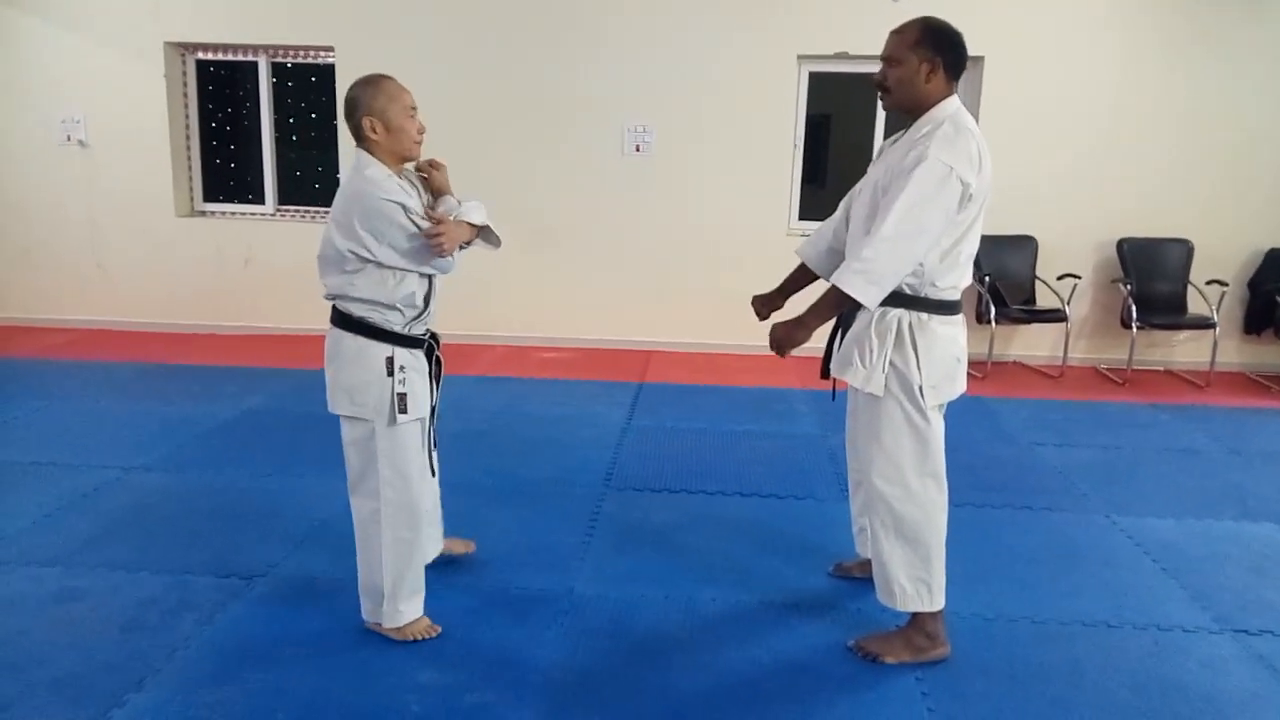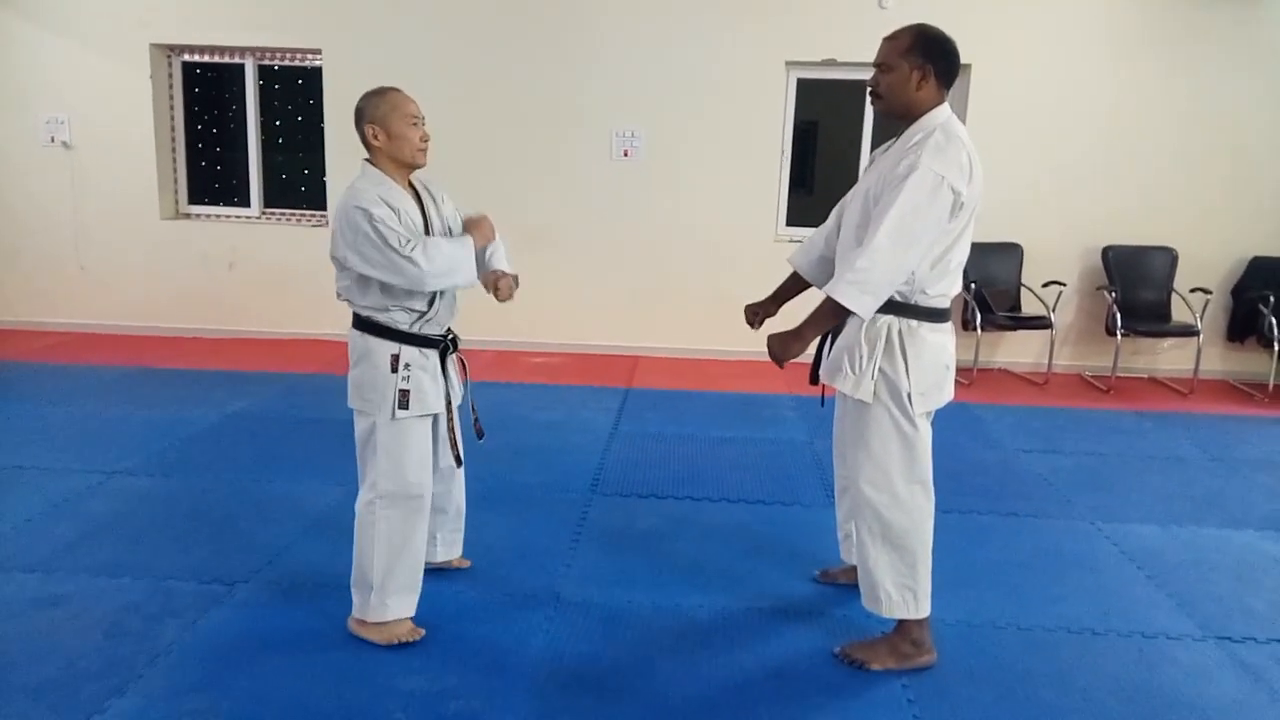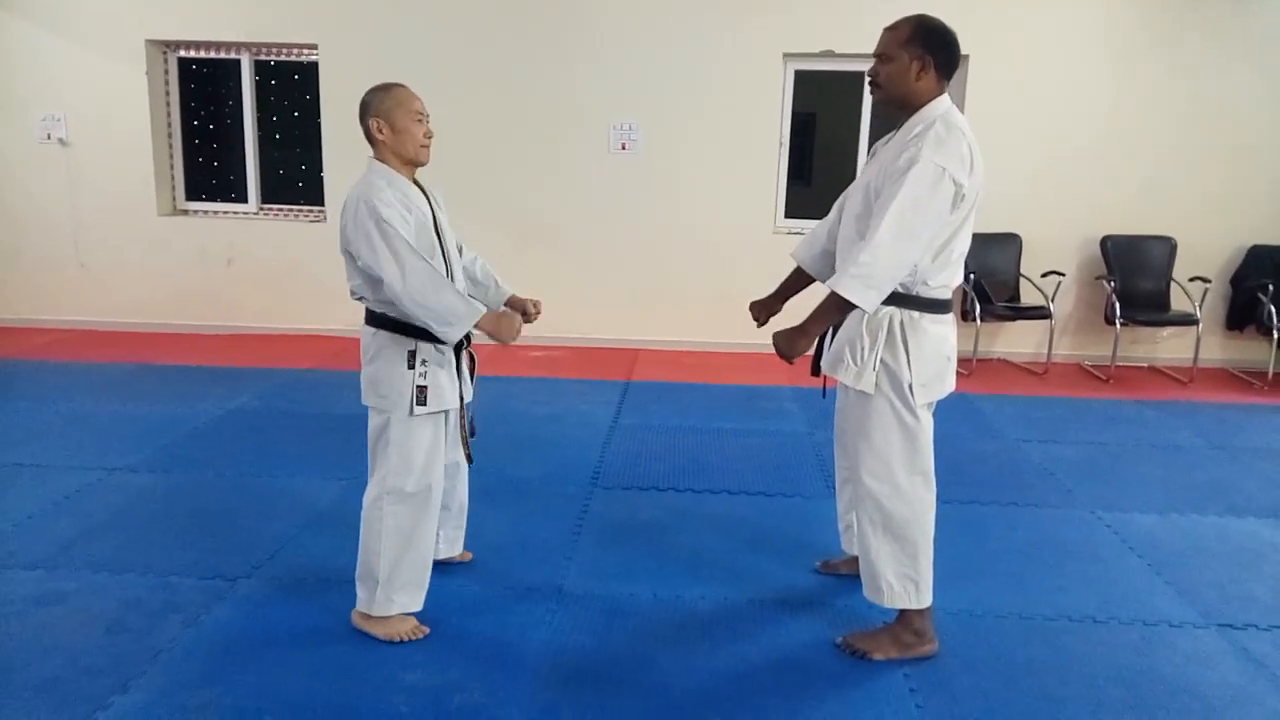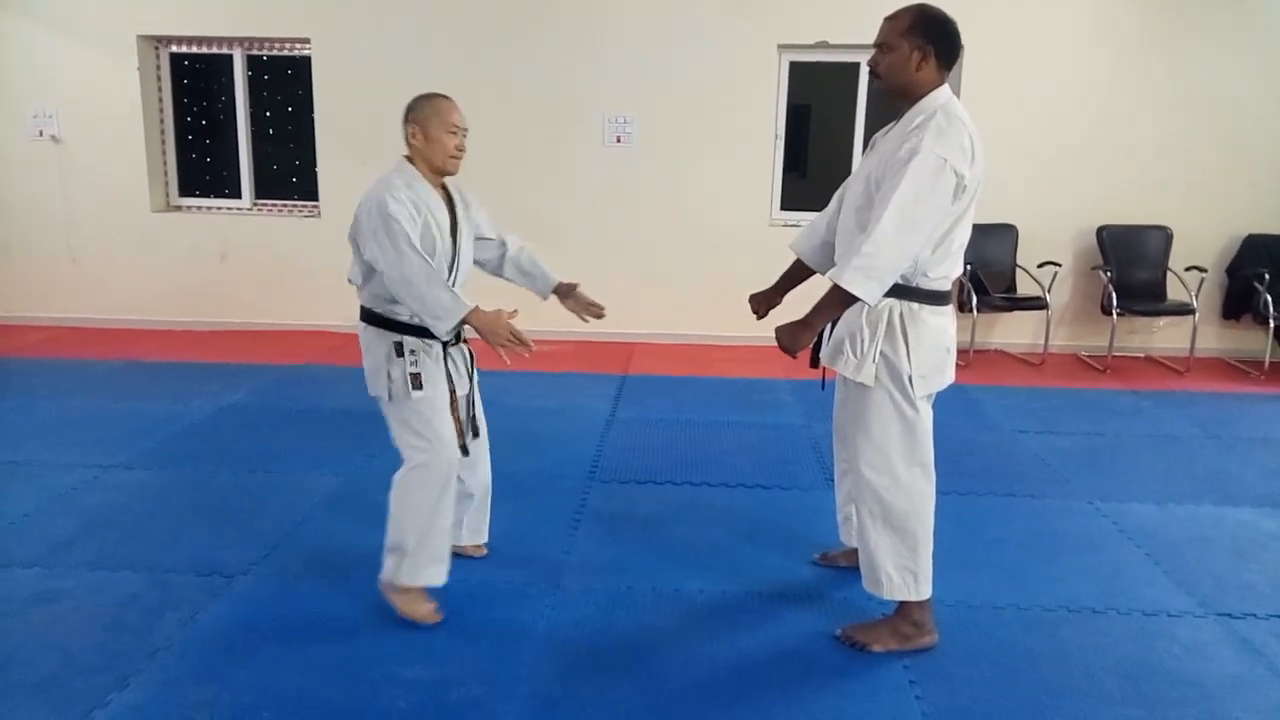
dt=0.5s
person 1, frame 1
left shoulder: (948, 147)
right shoulder: (912, 141)
left elbow: (886, 252)
right elbow: (844, 227)
left wrist: (804, 324)
right wrist: (780, 293)
left hip: (910, 335)
right hip: (883, 327)
left knee: (904, 473)
right knee: (874, 459)
left ankle: (926, 627)
right ankle: (880, 556)
person 1, frame 2
left shoulder: (939, 154)
right shoulder: (903, 149)
left elbow: (881, 261)
right elbow: (836, 235)
left wrist: (802, 335)
right wrist: (773, 302)
left hip: (898, 342)
right hip: (873, 334)
left knee: (890, 479)
right knee: (860, 465)
left ankle: (912, 633)
right ankle: (865, 563)
person 1, frame 3
left shoulder: (939, 145)
right shoulder: (905, 139)
left elbow: (883, 254)
right elbow: (838, 228)
left wrist: (807, 330)
right wrist: (777, 297)
left hip: (899, 334)
right hip: (873, 327)
left knee: (892, 471)
right knee: (862, 457)
left ankle: (914, 622)
right ankle: (867, 552)
person 1, frame 4
left shoulder: (940, 136)
right shoulder: (904, 131)
left elbow: (887, 246)
right elbow: (838, 220)
left wrist: (810, 324)
right wrist: (777, 291)
left hip: (900, 325)
right hip: (873, 318)
left knee: (891, 462)
right knee: (860, 449)
left ankle: (914, 615)
right ankle: (866, 545)
person 2, frame 1
left shoulder: (399, 180)
right shoulder: (370, 195)
left elbow: (465, 212)
right elbow: (436, 255)
left wrist: (460, 226)
right wrist: (443, 200)
left hip: (402, 351)
right hip: (375, 358)
left knee: (418, 460)
right knee: (389, 486)
left ankle: (426, 542)
right ankle: (390, 610)
person 2, frame 2
left shoulder: (424, 191)
right shoulder: (361, 205)
left elbow: (479, 234)
right elbow: (417, 266)
left wrist: (496, 272)
right wrist: (470, 243)
left hip: (433, 352)
right hip: (391, 359)
left knee: (442, 463)
right knee: (396, 482)
left ankle: (435, 548)
right ankle: (375, 610)
person 2, frame 3
left shoulder: (421, 194)
right shoulder: (372, 199)
left elbow: (458, 260)
right elbow: (413, 281)
left wrist: (507, 299)
right wrist: (484, 320)
left hip: (439, 350)
right hip: (404, 355)
left knee: (447, 461)
right knee: (405, 480)
left ankle: (438, 544)
right ankle: (378, 605)
person 2, frame 4
left shoulder: (456, 198)
right shoulder: (389, 199)
left elbow: (498, 250)
right elbow: (410, 276)
left wrist: (557, 288)
right wrist: (477, 318)
left hip: (444, 345)
right hip: (399, 348)
left knee: (468, 446)
right knee: (432, 457)
left ankle: (455, 531)
right ankle: (405, 577)
